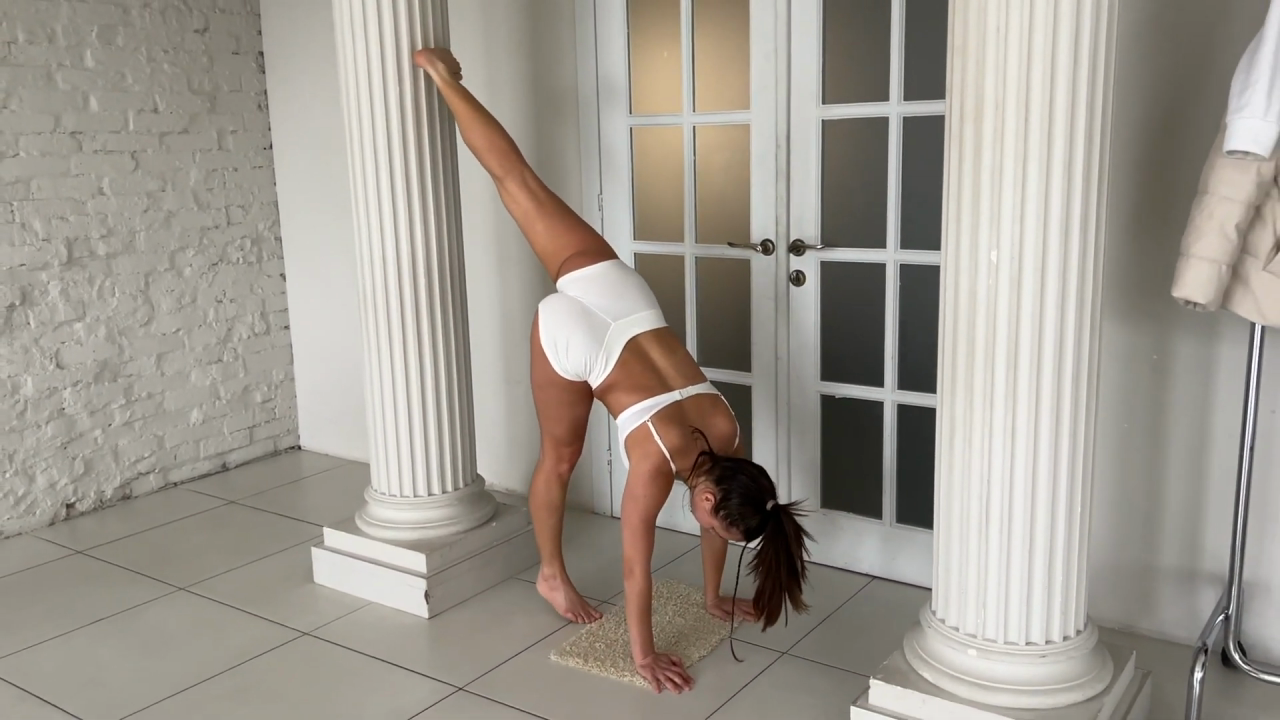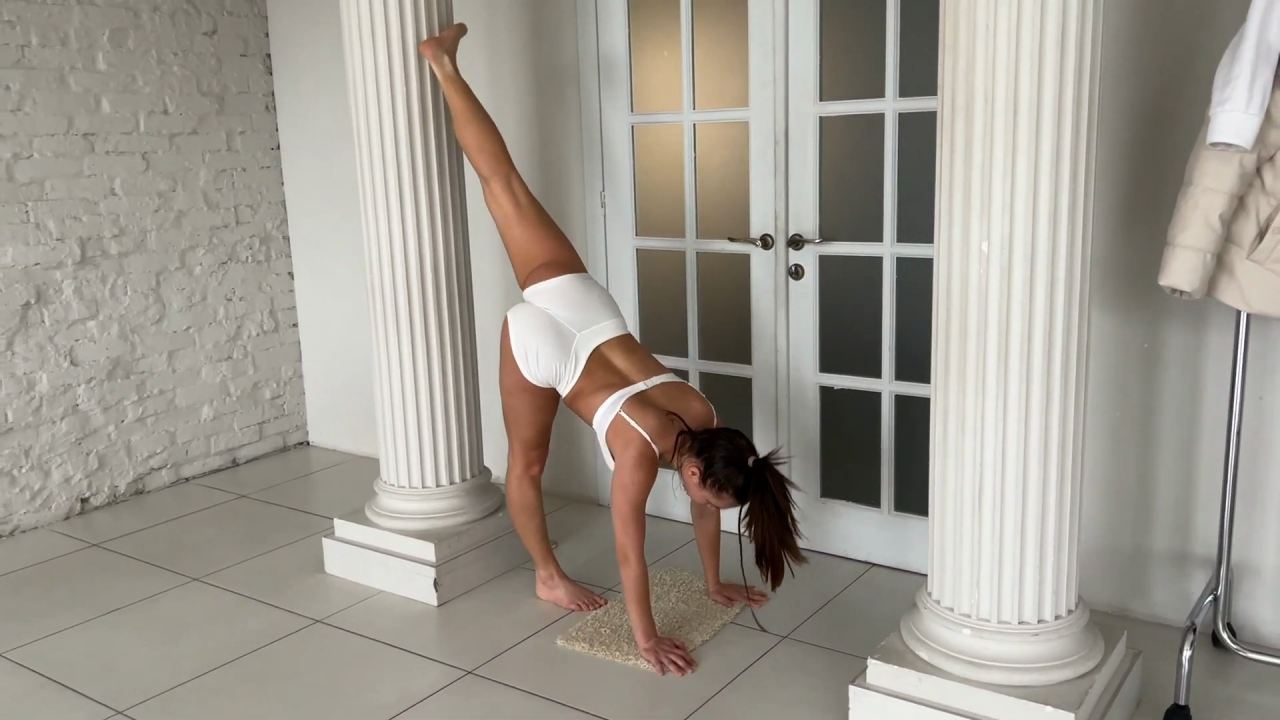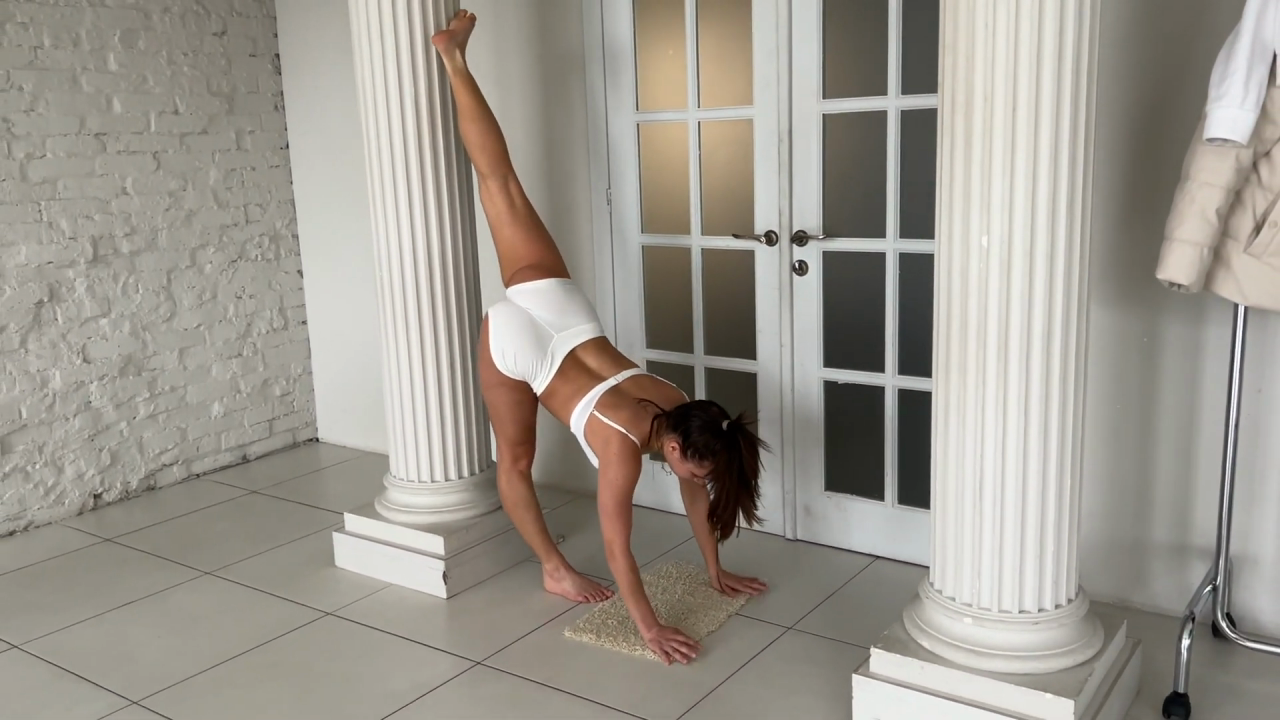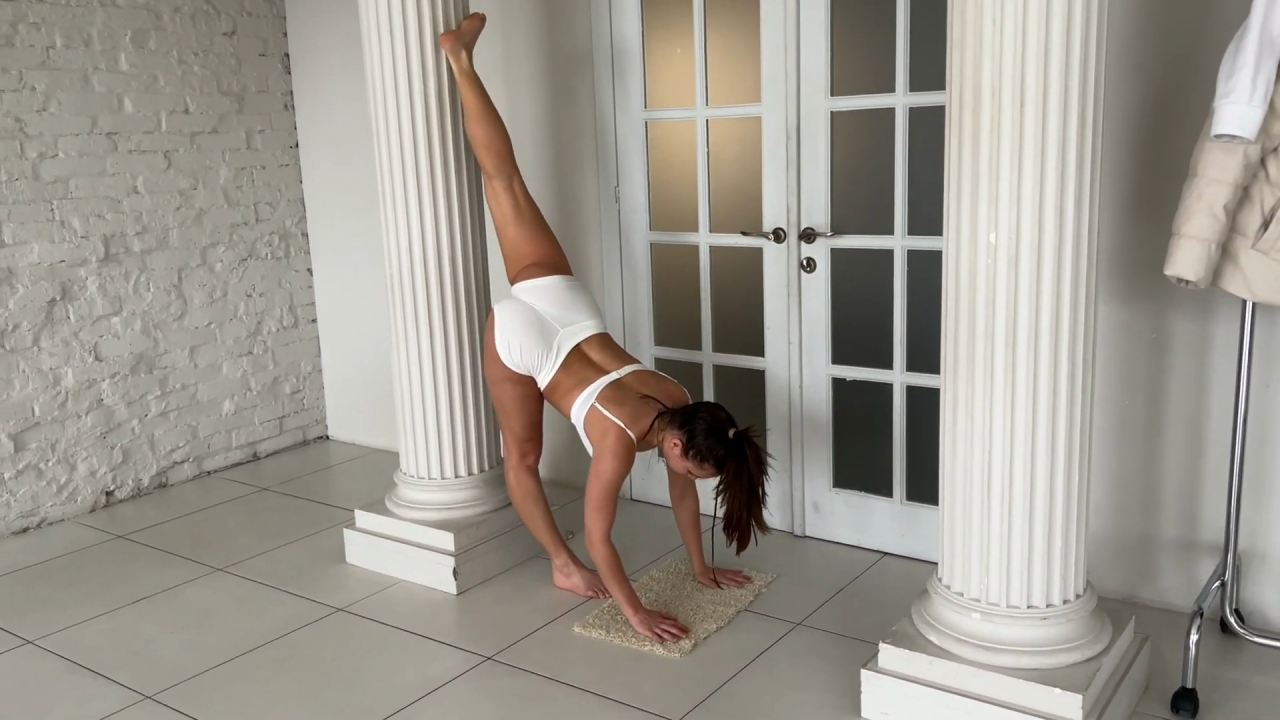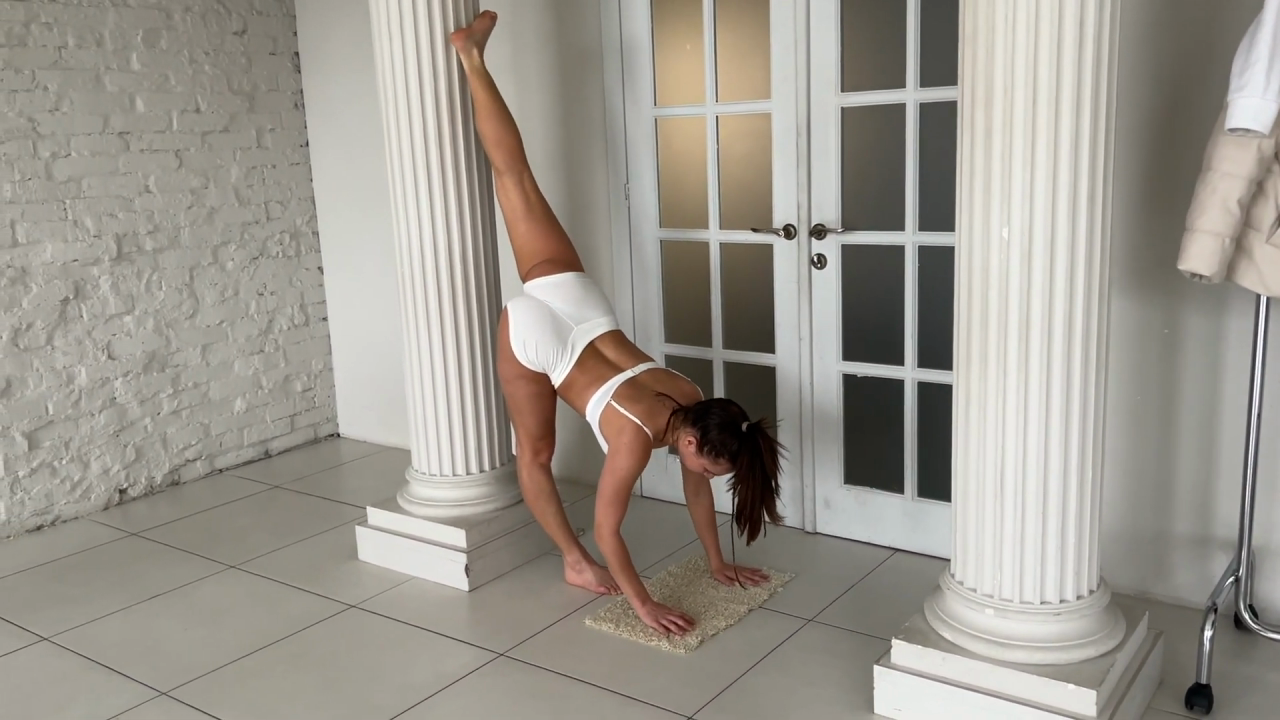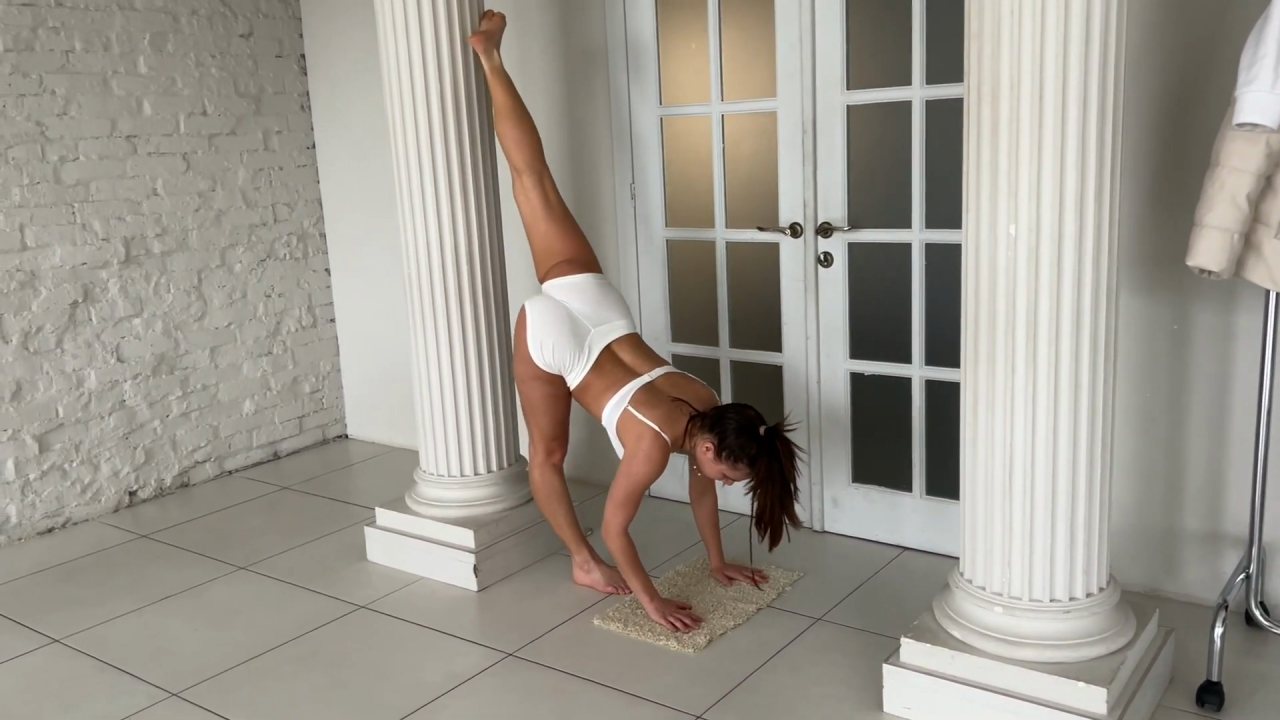
dt=0.4s
person 1, frame 1
left shoulder: (726, 439)
right shoulder: (657, 463)
left elbow: (715, 525)
right elbow: (635, 568)
left wrist: (715, 597)
right wrist: (645, 656)
left hip: (612, 289)
right hip: (574, 333)
left knee: (520, 182)
right knee: (560, 459)
left ankle: (444, 74)
right ankle: (551, 575)
person 1, frame 2
left shoulder: (702, 423)
right shoulder: (641, 451)
left elbow: (702, 511)
right elbow: (629, 555)
left wrist: (716, 584)
right wrist: (648, 642)
left hip: (574, 298)
right hip: (542, 339)
left knee: (504, 181)
right knee: (528, 464)
left ankle: (446, 65)
person 1, frame 3
left shoulder: (679, 413)
right shoulder: (624, 446)
left elbow: (696, 498)
right elbow: (618, 547)
left wrist: (717, 572)
right wrist: (650, 629)
left hip: (554, 303)
right hip: (516, 337)
left knee: (502, 184)
right knee: (516, 461)
left ankle: (455, 58)
person 1, frame 4
left shoulder: (681, 410)
right shoulder: (621, 438)
left elbow: (681, 492)
right elbow: (599, 534)
left wrist: (700, 566)
right wrist: (637, 614)
left hip: (556, 298)
right hip: (521, 332)
left knee: (506, 179)
right knee: (523, 456)
left ankle: (463, 57)
person 1, frame 5
left shoulder: (693, 407)
right shoulder: (637, 436)
left elbow: (695, 490)
right elbow: (607, 527)
left wrist: (719, 563)
right wrist: (644, 605)
left hip: (569, 296)
right hip: (534, 330)
left knee: (516, 176)
right knee: (535, 454)
left ankle: (474, 55)
person 1, frame 6
left shoulder: (710, 413)
right shoulder: (655, 443)
left elbow: (700, 489)
right elbow: (615, 527)
left wrist: (719, 563)
right wrist: (653, 603)
left hip: (585, 297)
right hip: (552, 331)
left knee: (534, 177)
right knee: (547, 454)
left ankle: (491, 54)
